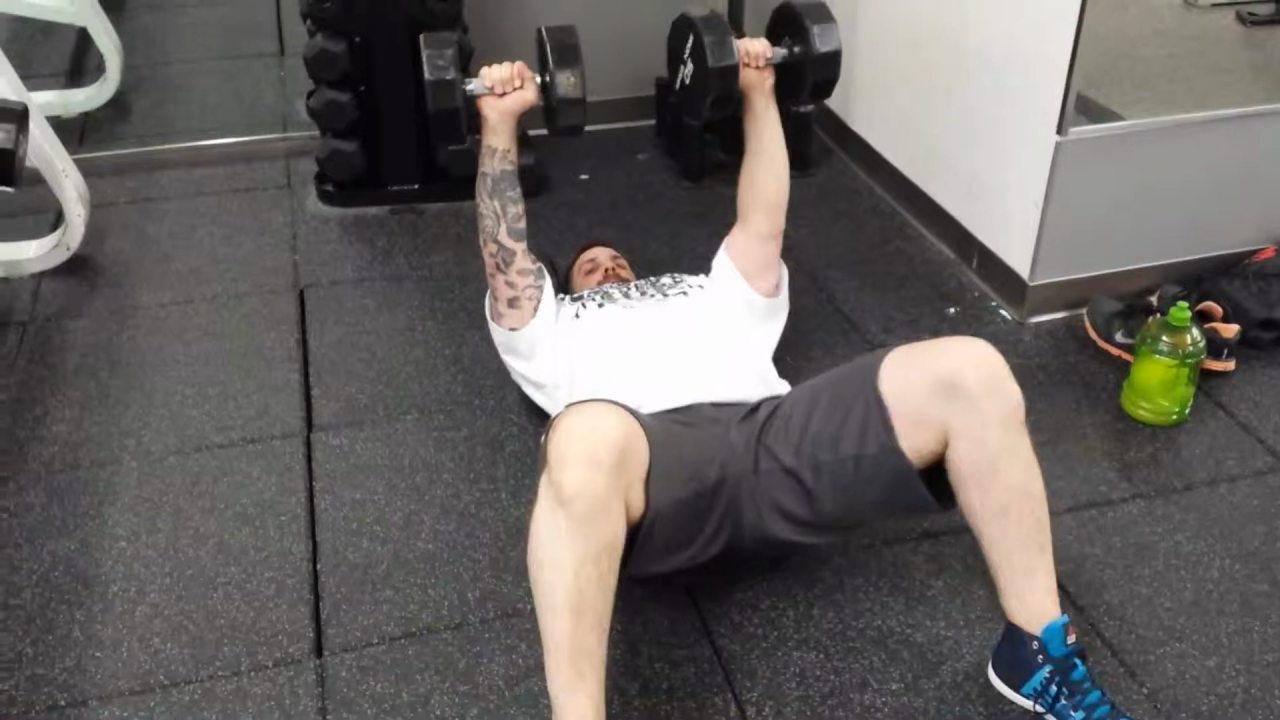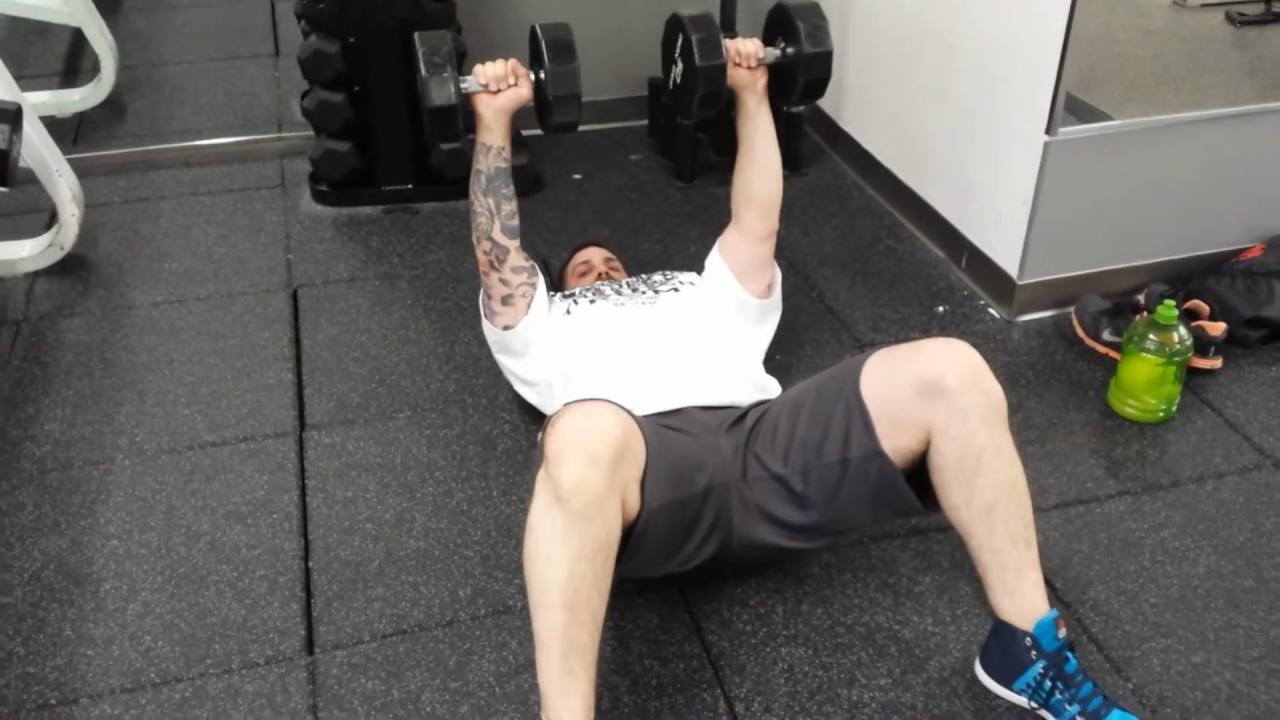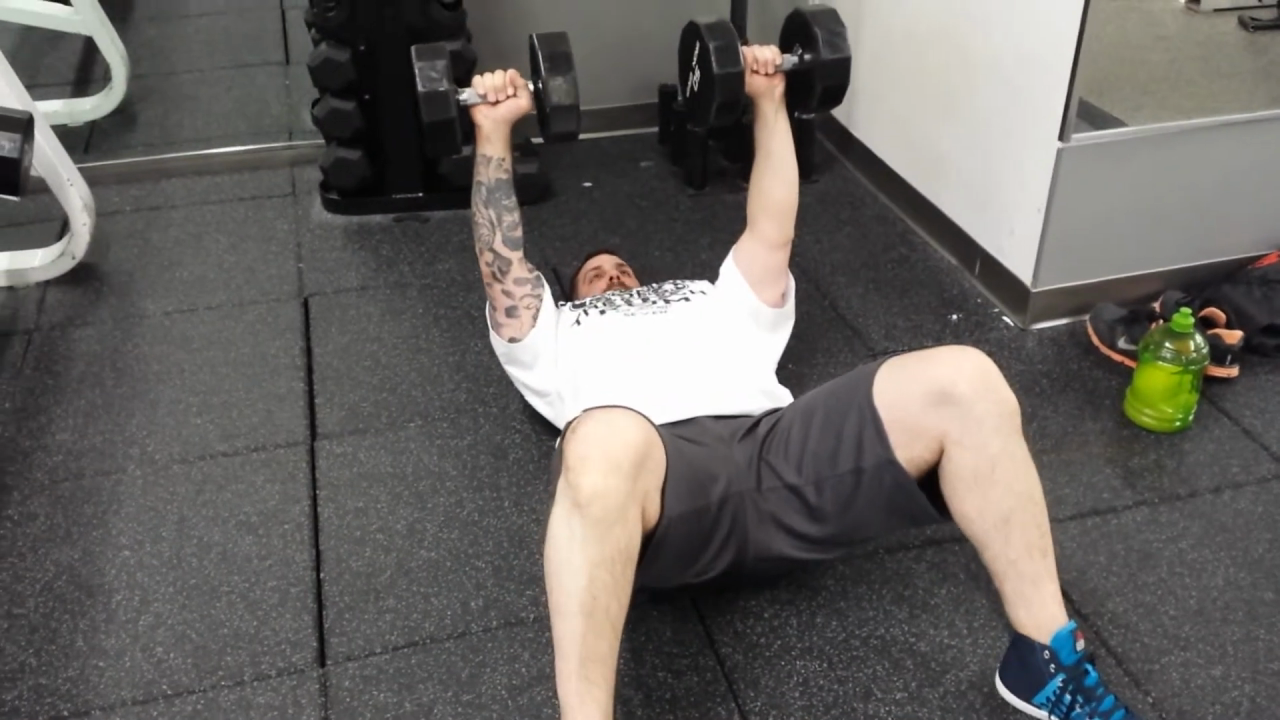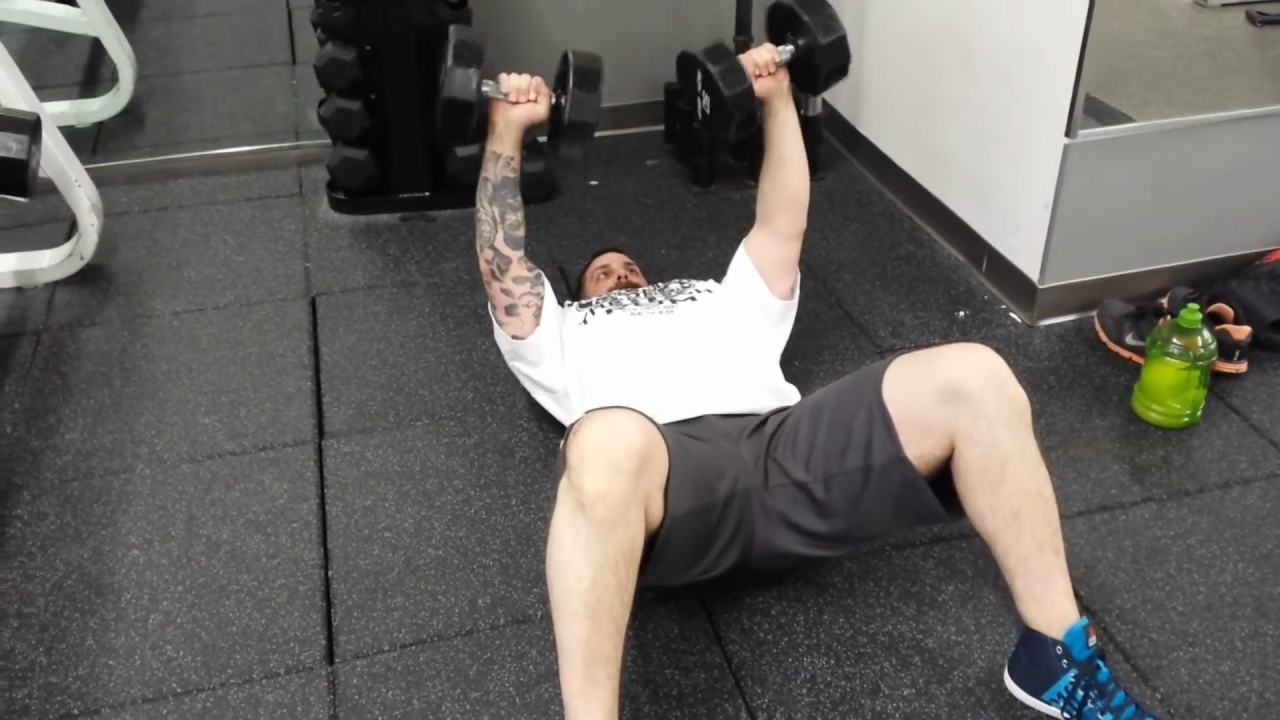
dt=0.7s
person 1, frame 1
left shoulder: (714, 297)
right shoulder: (553, 328)
left elbow: (763, 228)
right elbow: (505, 256)
left wrist: (759, 95)
right wrist: (498, 124)
left hip: (775, 436)
right hip: (651, 456)
left knee: (969, 372)
right knee: (586, 440)
left ankle: (1039, 648)
person 1, frame 2
left shoulder: (703, 296)
right shoulder: (549, 324)
left elbow: (755, 225)
right elbow: (497, 252)
left wrist: (751, 94)
right wrist: (494, 119)
left hip: (763, 439)
right hip: (645, 458)
left knee: (950, 373)
right knee: (584, 438)
left ankle: (1028, 644)
person 1, frame 3
left shoulder: (717, 306)
right shoulder: (560, 335)
left elbow: (771, 233)
right elbow: (501, 265)
left wrist: (769, 104)
right wrist: (493, 130)
left hip: (778, 451)
right hip: (655, 473)
left knee: (964, 382)
right knee: (606, 445)
left ankle: (1047, 656)
person 1, frame 4
left shoulder: (721, 300)
right shoulder: (565, 331)
left elbow: (783, 226)
right elbow: (501, 261)
left wrist: (777, 100)
right wrist: (506, 130)
left hip: (785, 447)
right hip: (666, 469)
left knee: (972, 378)
right knee: (607, 445)
left ankle: (1057, 649)
